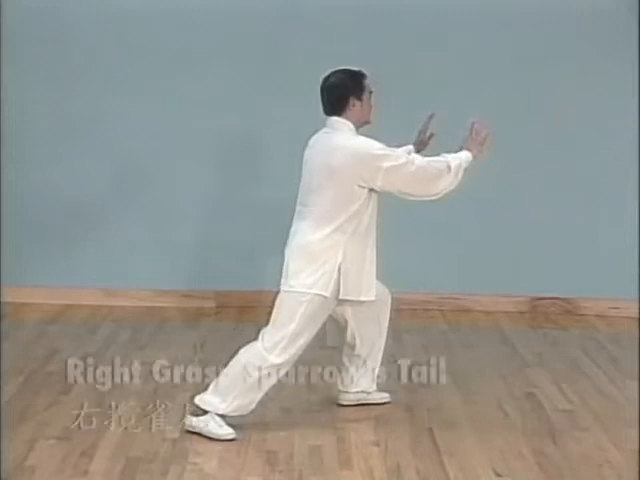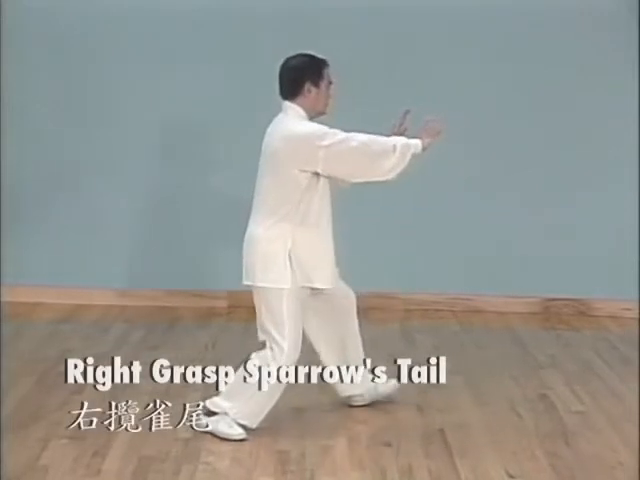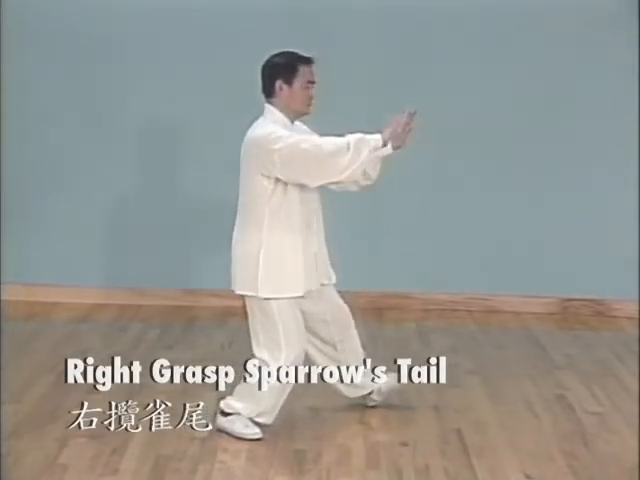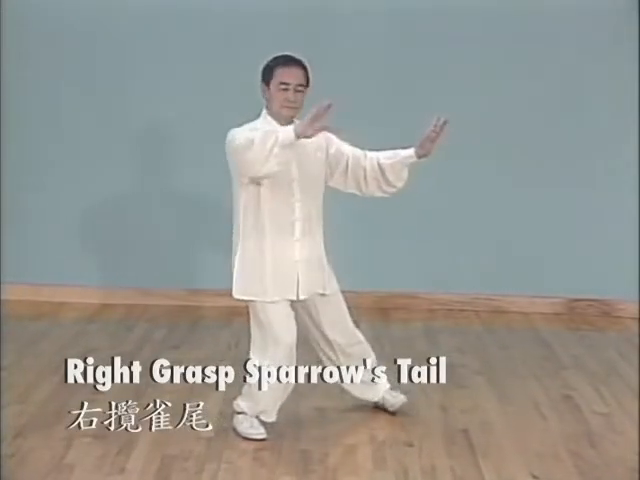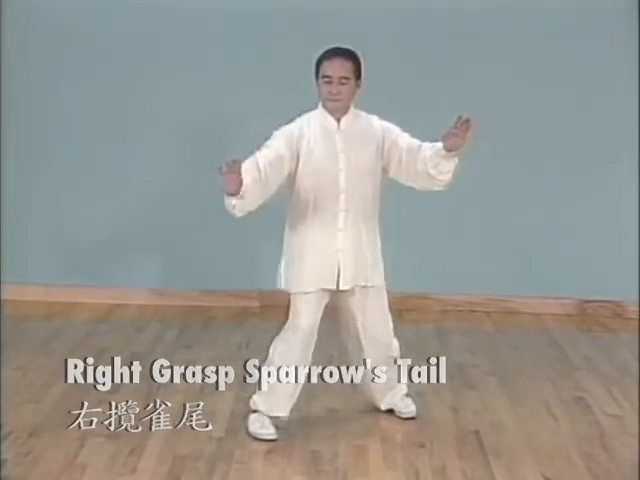
dt=1s
person 1, frame 1
left shoulder: (323, 142)
right shoulder: (357, 151)
right elbow: (426, 178)
left wrist: (413, 148)
right wrist: (467, 154)
left hip: (327, 259)
right hip: (317, 266)
left knee: (375, 303)
right knee: (278, 345)
left ankle: (356, 386)
right ankle: (210, 410)
person 1, frame 2
left shoulder: (292, 130)
right shoulder: (301, 136)
left elbow: (350, 155)
right elbow: (359, 155)
left wrist: (392, 142)
right wrist: (416, 144)
left hip: (297, 253)
right hip: (279, 256)
left knee: (338, 306)
right knee: (282, 349)
left ankle: (357, 387)
right ankle: (225, 413)
person 1, frame 3
left shoulder: (296, 133)
right shoulder: (266, 138)
left elbow: (335, 165)
right elbow: (327, 158)
left wrist: (386, 145)
right wrist: (380, 140)
left hip: (299, 259)
right hip: (271, 263)
left knee: (332, 322)
right knee: (284, 351)
left ankle: (363, 386)
right ankle: (236, 412)
person 1, frame 4
left shoulder: (319, 142)
right shoulder: (243, 137)
left elbow: (364, 168)
right elbow: (253, 155)
left wrist: (414, 154)
right wrist: (295, 133)
left hip: (309, 262)
right hip: (266, 264)
left knee: (339, 332)
right knee: (278, 344)
left ankle: (374, 389)
right ankle: (249, 410)
person 1, frame 5
left shoulder: (379, 133)
right shoulder: (296, 134)
left elbow: (419, 162)
right elbow: (264, 171)
left wrist: (447, 150)
right wrist: (237, 186)
left hip: (361, 253)
right hip: (311, 254)
left knee: (376, 331)
right knee: (299, 332)
left ankle: (390, 393)
right ankle: (264, 408)
